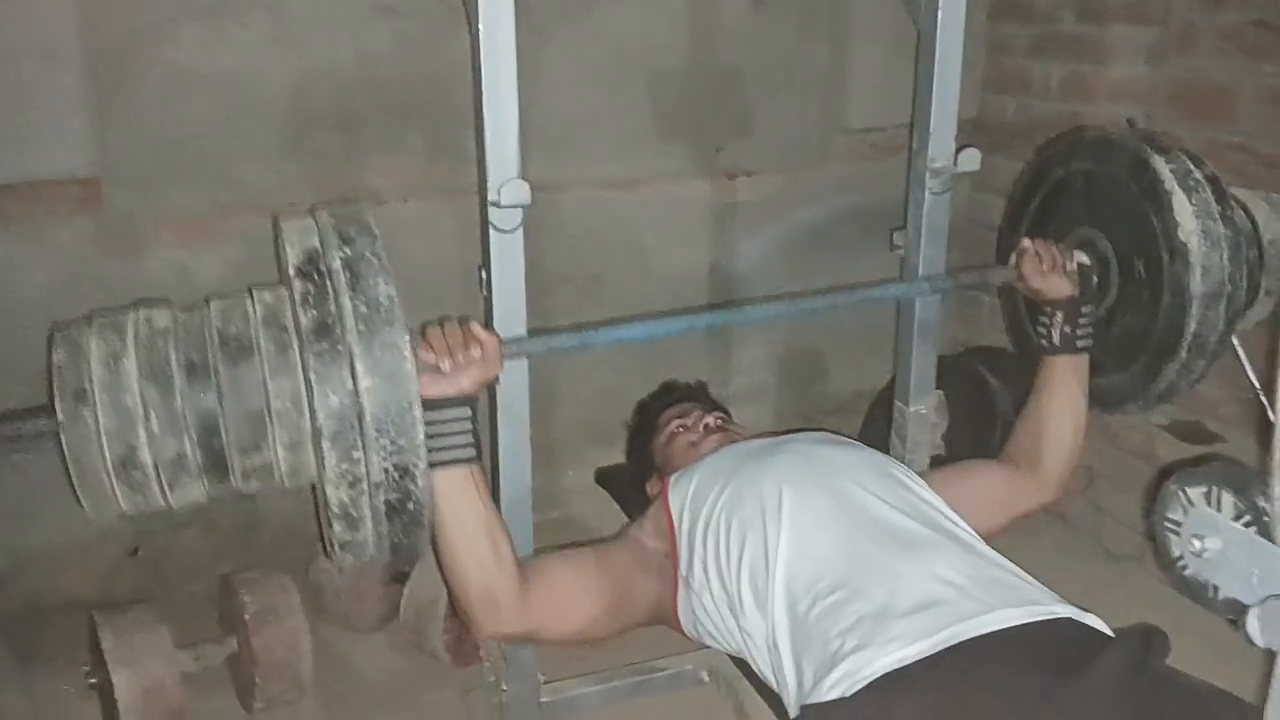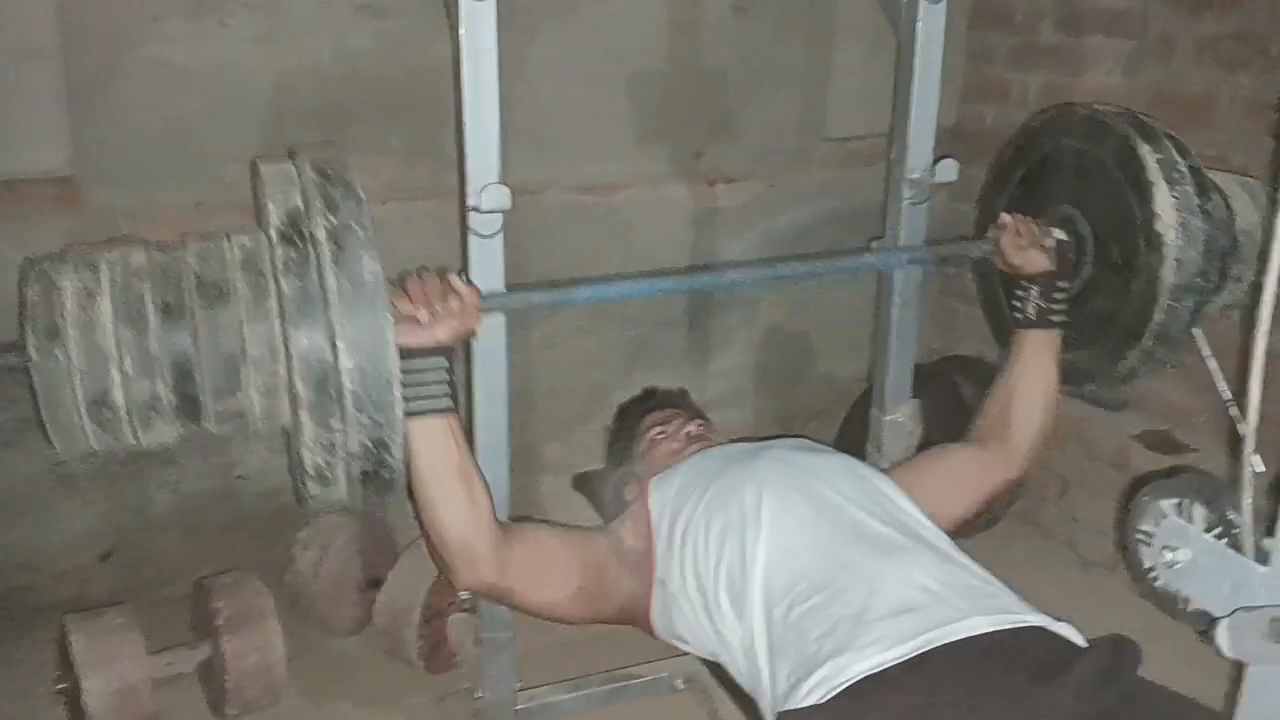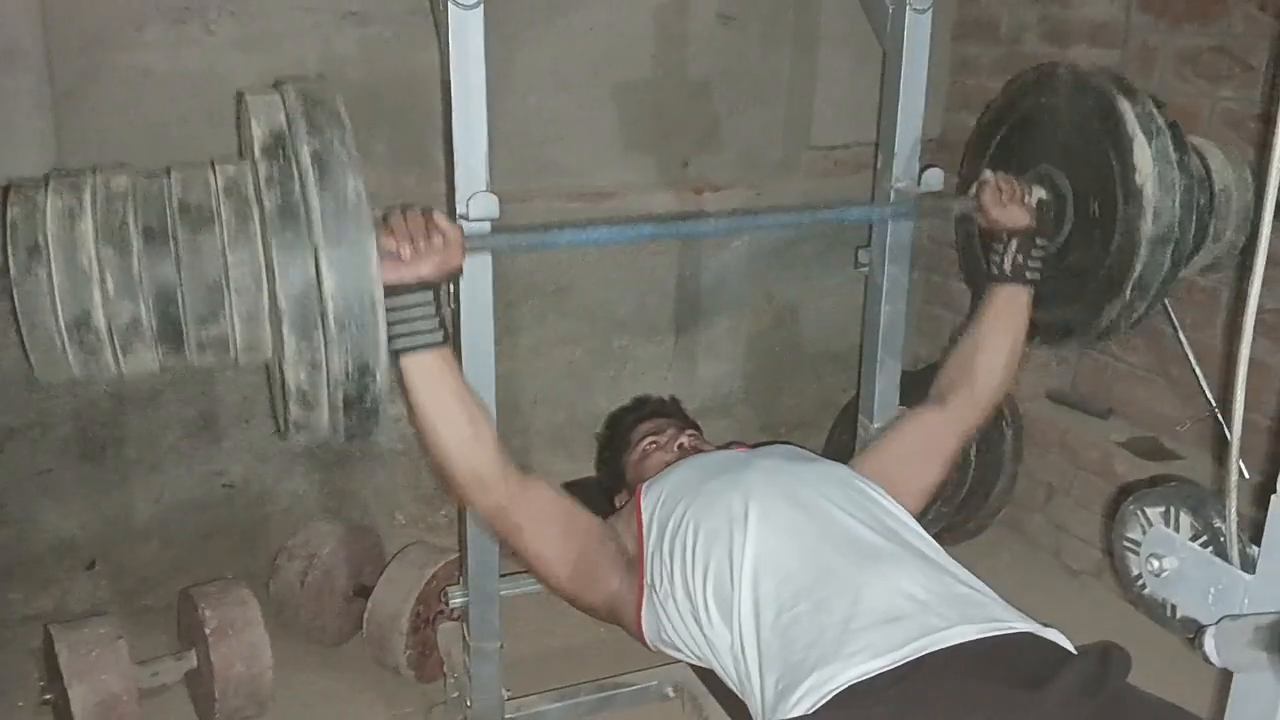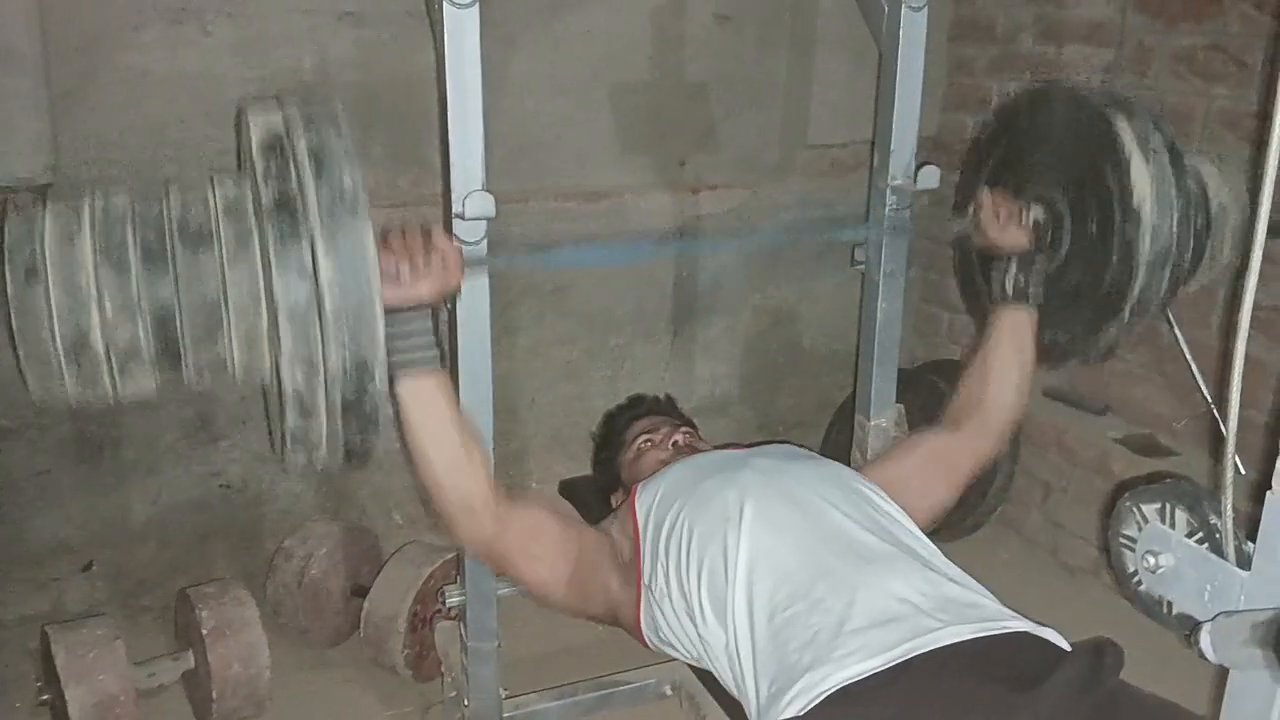
dt=0.3s
person 1, frame 1
left shoulder: (870, 468)
right shoulder: (663, 543)
left elbow: (1036, 474)
right elbow: (501, 603)
left wrist: (1064, 316)
right wrist: (449, 413)
person 1, frame 2
left shoulder: (846, 479)
right shoulder: (640, 547)
left elbow: (1001, 450)
right elbow: (480, 557)
left wrist: (1039, 293)
right wrist: (423, 363)
left hip: (1034, 652)
person 1, frame 3
left shoulder: (837, 482)
right shoulder: (628, 554)
left elbow: (958, 402)
right elbow: (487, 479)
left wrist: (1015, 251)
right wrist: (413, 299)
person 1, frame 4
left shoulder: (830, 483)
right shoulder: (628, 552)
left elbow: (975, 430)
right elbow: (479, 515)
left wrist: (1016, 269)
right wrist: (409, 322)
